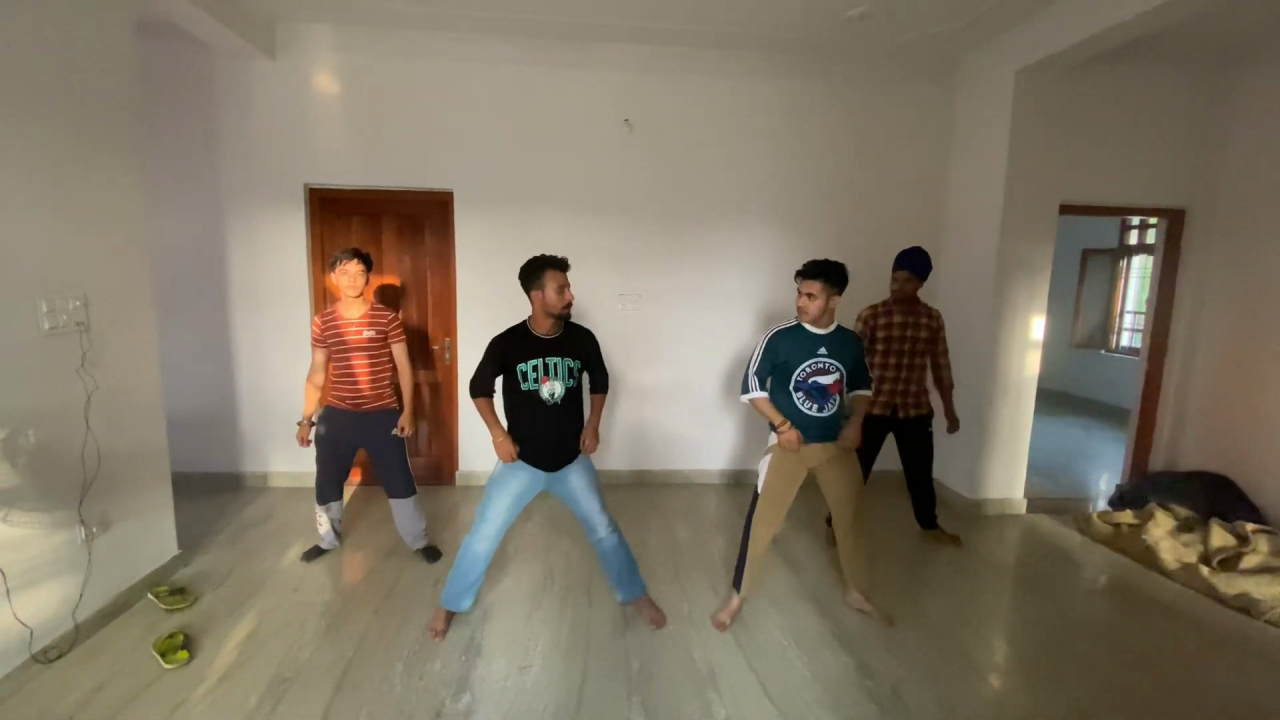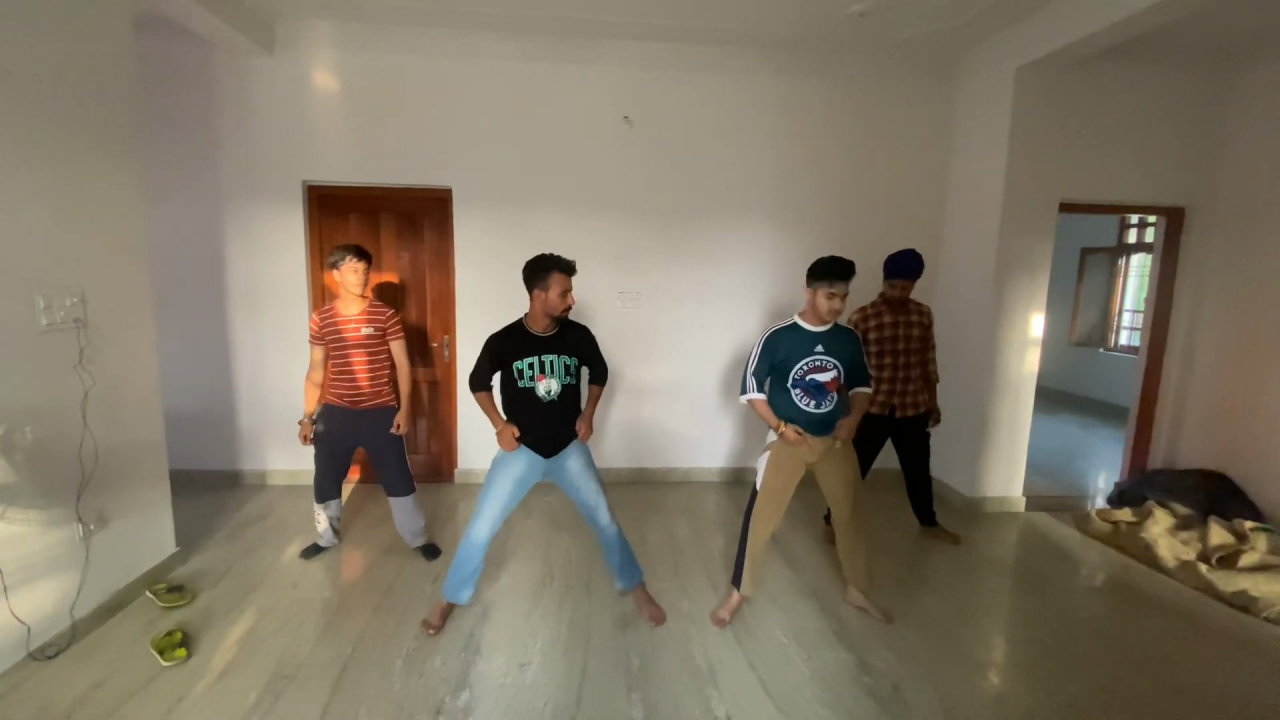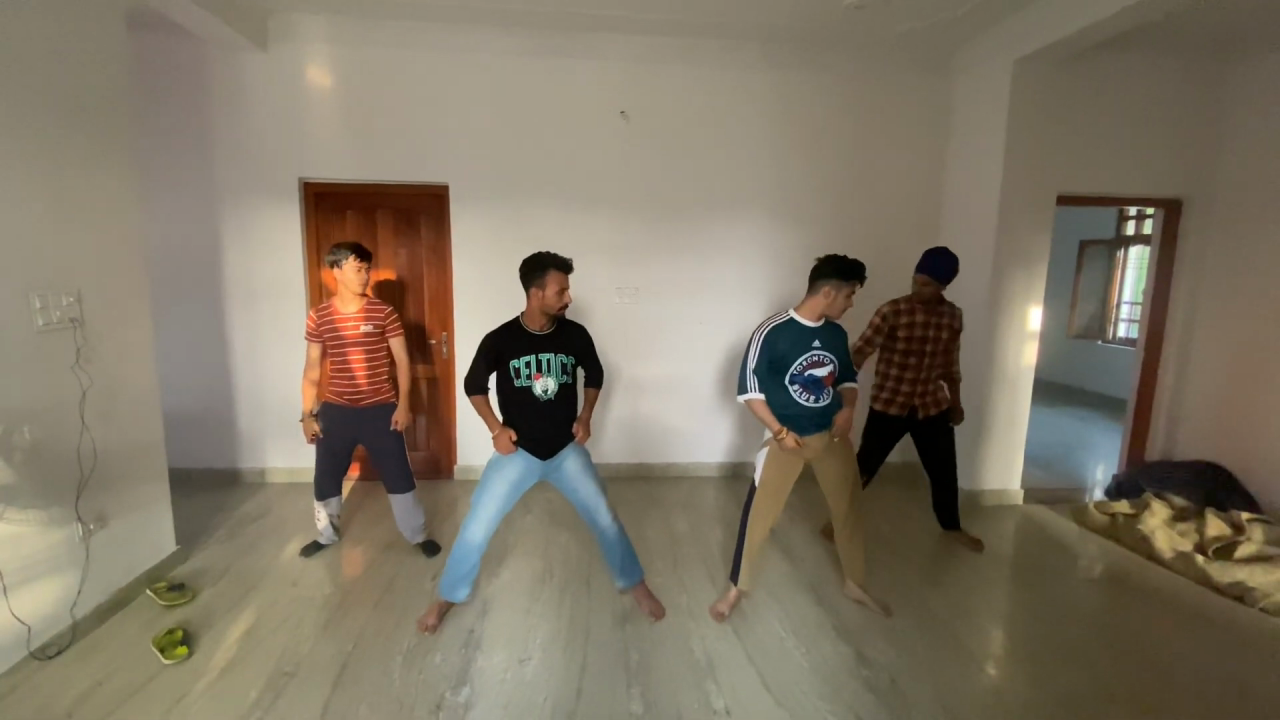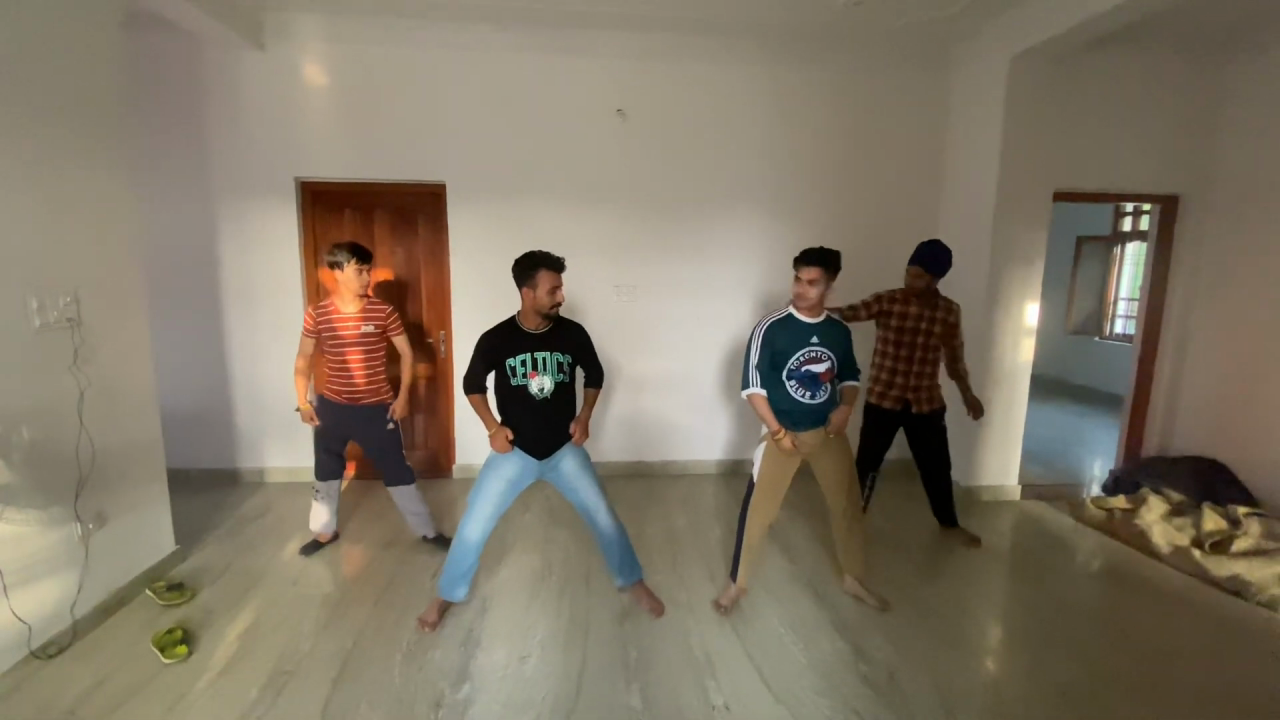
dt=0.4s
person 1, frame 1
left shoulder: (582, 339)
right shoulder: (506, 343)
left elbow: (599, 380)
right elbow: (479, 388)
left wrist: (593, 425)
right wrist: (499, 435)
left hip: (571, 459)
right hip: (521, 460)
left knee: (603, 530)
right knee: (483, 536)
left ankle: (636, 595)
right ankle: (450, 606)
person 1, frame 2
left shoulder: (579, 336)
right shoulder: (503, 341)
left elbow: (599, 372)
right elbow: (478, 382)
left wrist: (588, 414)
right wrist: (499, 424)
left hip: (569, 448)
right hip: (521, 449)
left knee: (603, 520)
right knee: (482, 527)
left ankle: (635, 588)
right ankle: (449, 600)
person 1, frame 3
left shoulder: (575, 335)
right shoulder: (500, 340)
left elbow: (594, 375)
right elbow: (474, 385)
left wrist: (585, 417)
right wrist: (496, 428)
left hip: (566, 449)
right hip: (518, 451)
left knee: (605, 520)
right knee: (476, 530)
left ankle: (635, 584)
right ankle: (447, 598)
person 1, frame 4
left shoulder: (573, 334)
right shoulder: (496, 339)
left elbow: (594, 375)
right elbow: (473, 384)
left wrist: (584, 417)
right wrist: (493, 427)
left hip: (563, 449)
right hip: (514, 450)
left knee: (604, 520)
right knee: (473, 529)
left ankle: (633, 582)
right ankle: (445, 597)
person 2, frame 1
left shoulder: (851, 342)
right shoulder: (779, 338)
left elbow: (861, 387)
right elbow: (751, 385)
left wrist: (855, 423)
right wrist: (782, 425)
left hip: (836, 445)
right hip: (789, 443)
left knee: (851, 518)
right knee: (762, 520)
left ankle: (855, 592)
right ankle: (737, 596)
person 2, frame 2
left shoulder: (848, 339)
right shoulder: (776, 337)
left elbow: (862, 384)
right elbow: (750, 387)
left wrist: (853, 418)
right wrist: (780, 426)
left hip: (835, 441)
right hip: (788, 441)
left knee: (849, 515)
right knee: (760, 516)
left ankle: (856, 590)
right ankle: (737, 593)
person 2, frame 3
left shoulder: (837, 334)
right shoulder: (771, 333)
right elbow: (749, 388)
left wrist: (847, 409)
right wrist: (779, 432)
left hip: (832, 436)
right hip: (786, 438)
left knee: (848, 509)
right knee: (759, 513)
left ankle: (854, 583)
right ankle: (736, 587)
person 2, frame 4
left shoulder: (840, 332)
right shoulder: (770, 328)
left elbow: (850, 377)
right elbow: (753, 386)
left wrist: (845, 407)
right wrist: (778, 432)
left hip: (829, 432)
right hip: (783, 433)
left knee: (847, 505)
right knee: (757, 508)
left ankle: (852, 579)
right ankle: (736, 583)
person 3, frame 1
left shoulder: (387, 318)
right shoulder: (323, 322)
left elbow: (404, 367)
right elbow: (316, 374)
left wrist: (407, 411)
right wrist: (306, 419)
left hip: (382, 415)
right hip: (337, 416)
left knee: (399, 482)
right knee: (327, 482)
left ankle: (419, 540)
right ankle: (329, 539)
person 3, frame 2
left shoulder: (385, 315)
right shoulder: (321, 319)
left elbow: (402, 364)
right elbow: (316, 371)
left wrist: (404, 408)
right wrist: (307, 417)
left hip: (380, 413)
right hip: (336, 413)
left knee: (398, 480)
right knee: (325, 480)
left ankle: (418, 538)
right ankle: (327, 537)
person 3, frame 3
left shoulder: (383, 312)
right shoulder: (318, 316)
left elbow: (402, 360)
right elbow: (312, 368)
left wrist: (403, 405)
right wrist: (307, 414)
left hip: (380, 410)
right hip: (335, 411)
left knee: (398, 478)
right knee: (325, 479)
left ankle: (418, 535)
right ankle: (327, 535)
person 3, frame 4
left shoulder: (383, 312)
right shoulder: (317, 314)
left elbow: (406, 353)
right elbow: (303, 359)
left wrist: (403, 396)
right wrist: (303, 402)
left hip: (377, 408)
right hip: (332, 407)
left knee: (397, 473)
right knee: (326, 472)
left ankle: (427, 530)
right ankle: (324, 531)
person 4, frame 1
left shoulder: (933, 318)
right shoulder: (871, 315)
left elbow: (941, 366)
left wrist: (949, 408)
left hip: (915, 408)
right hip: (874, 406)
left knee: (921, 470)
right knee: (857, 468)
left ankle: (930, 525)
person 4, frame 2
left shoulder: (923, 314)
right shoulder: (862, 317)
left elbow: (928, 361)
left wrist: (933, 401)
left hip: (913, 407)
right hip: (872, 407)
left knee: (918, 467)
right knee: (854, 467)
left ankle: (929, 522)
right ankle: (835, 521)
person 4, frame 3
left shoulder: (953, 315)
right shoulder: (892, 311)
left elbow: (951, 361)
right elbow: (862, 349)
left wrist: (956, 400)
left hip: (933, 406)
right hip: (888, 404)
left knee: (944, 470)
right knee: (865, 465)
left ankle: (952, 526)
person 4, frame 4
left shoulder: (950, 311)
right shoulder: (886, 301)
left elbow: (953, 356)
right elbow: (849, 312)
left wrist: (968, 395)
left hip: (925, 401)
right hip: (883, 399)
left knee: (936, 465)
right knee: (868, 462)
left ankle: (949, 522)
